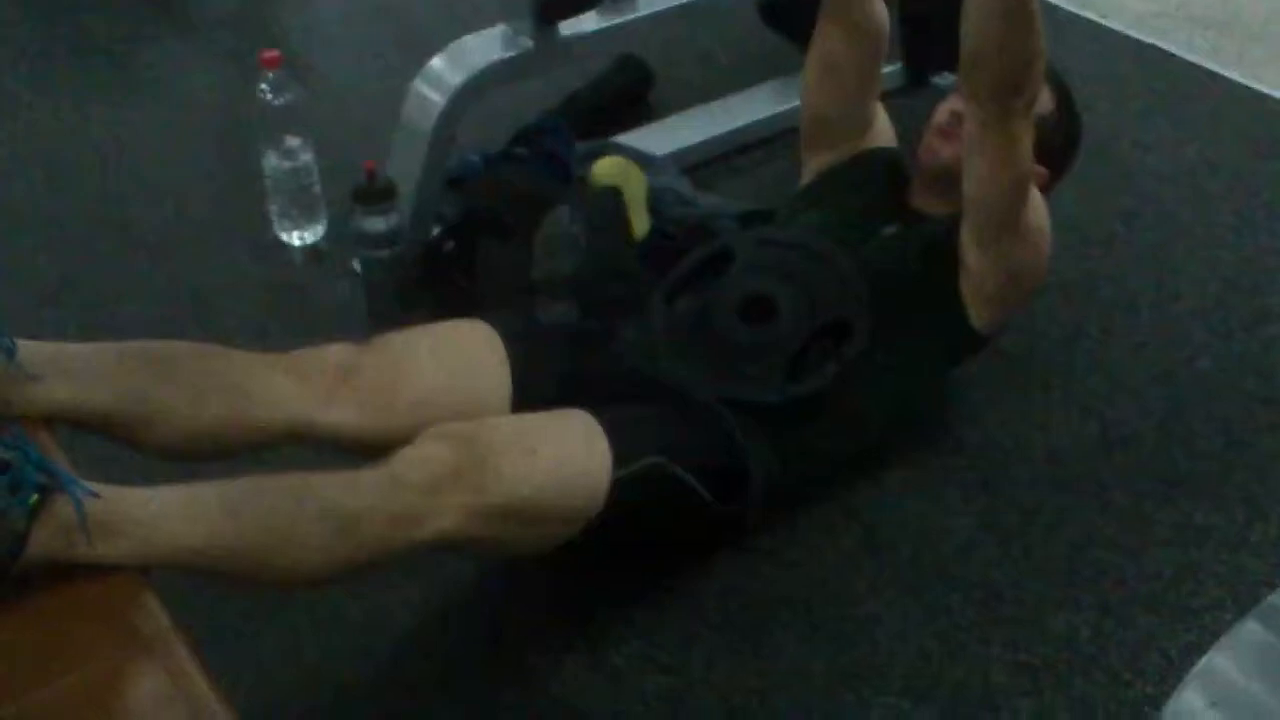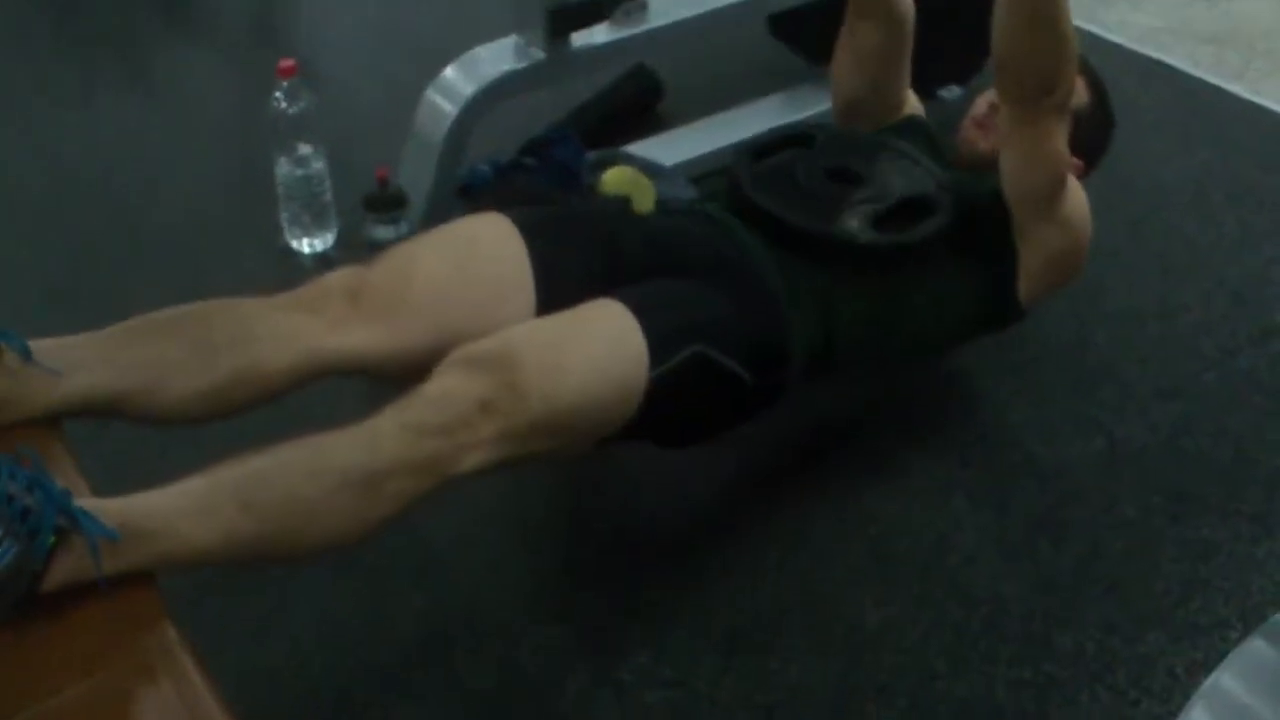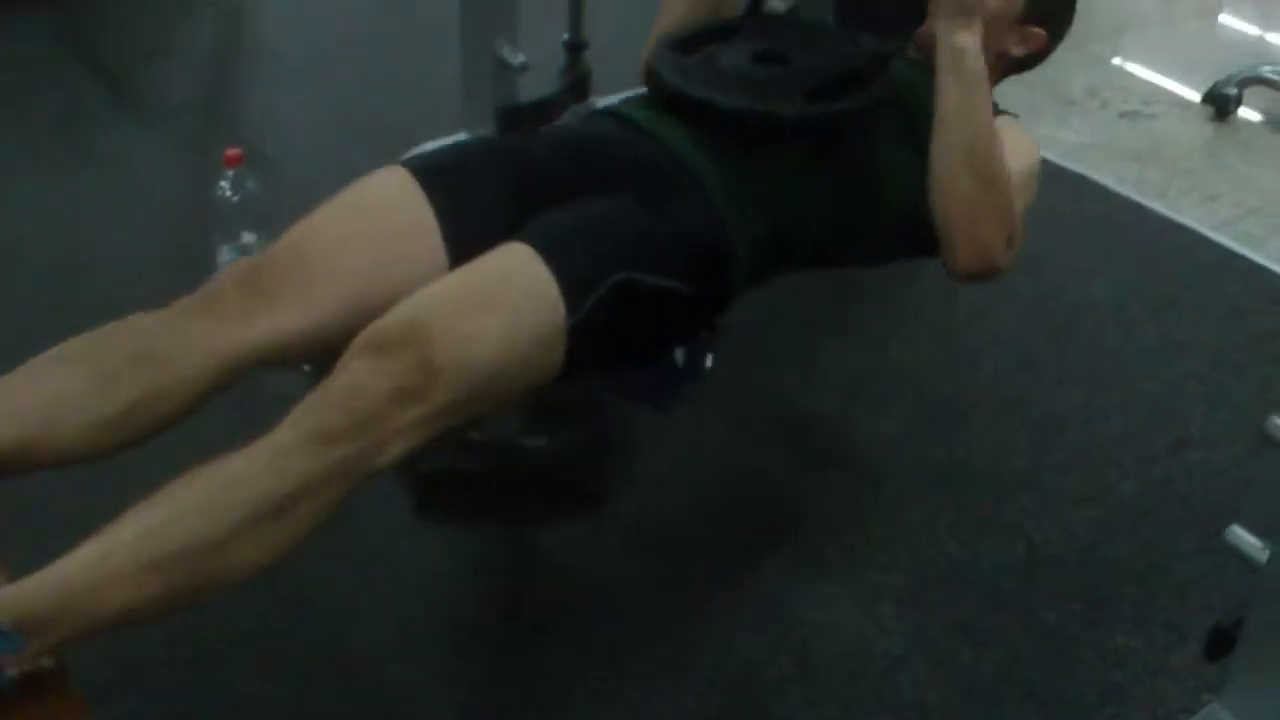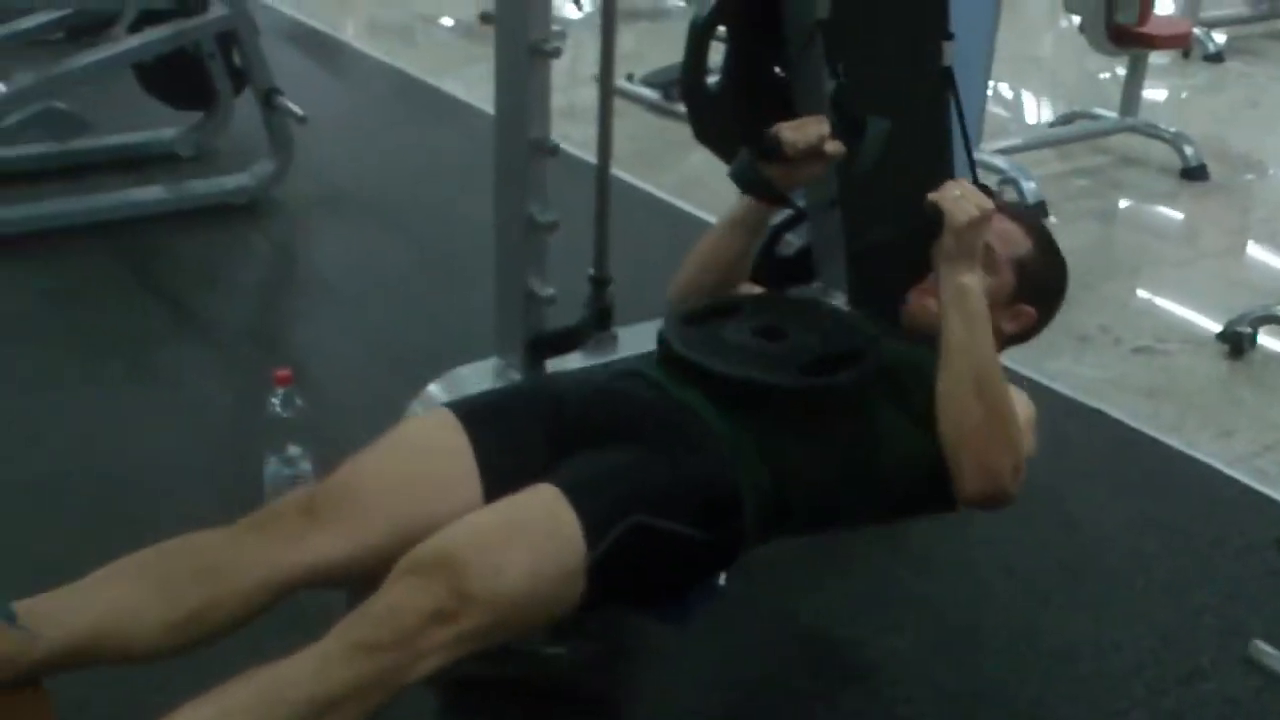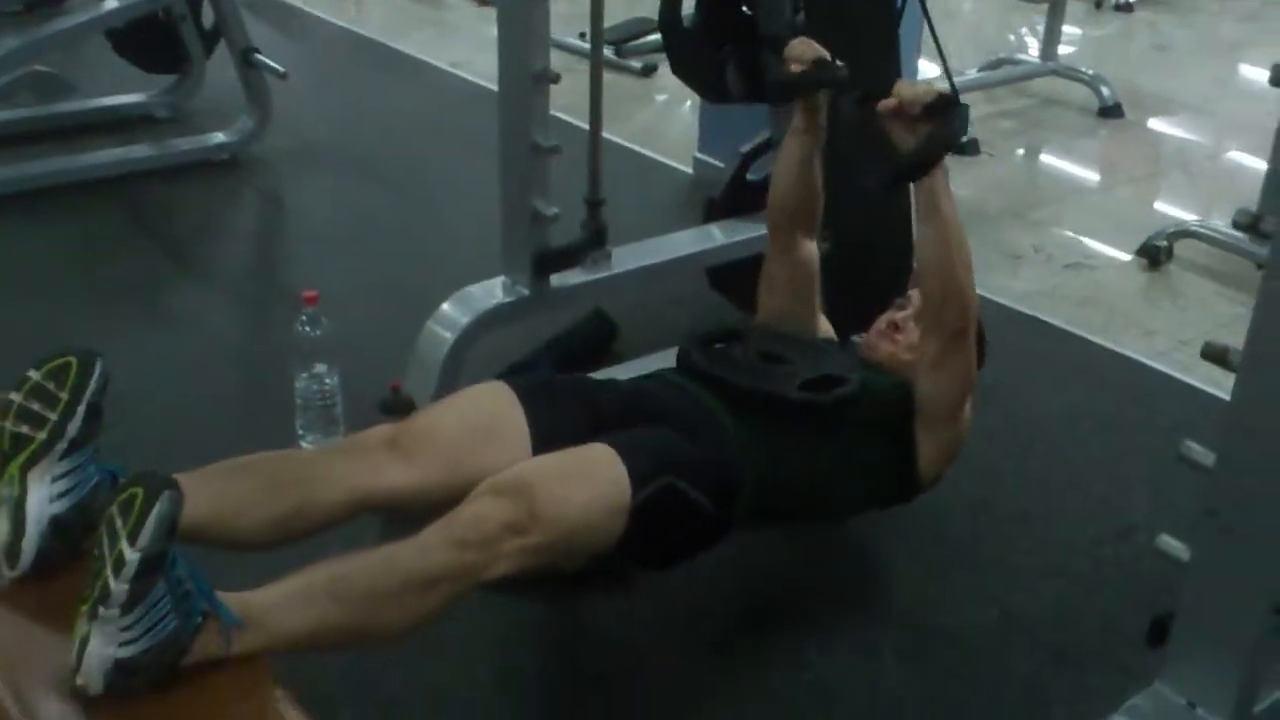
dt=0.7s
person 1, frame 1
left shoulder: (994, 255)
right shoulder: (862, 168)
left elbow: (1003, 97)
left hip: (722, 437)
right hip: (627, 348)
left knee: (446, 477)
right knee: (338, 383)
person 1, frame 2
left shoulder: (1041, 228)
right shoulder: (902, 136)
left elbow: (1033, 92)
left hip: (751, 316)
right hip: (662, 234)
left knee: (469, 402)
right knee: (342, 306)
person 1, frame 3
left shoulder: (1002, 149)
left elbow: (976, 250)
left hip: (685, 219)
right hip: (582, 145)
left knee: (378, 391)
right knee: (239, 304)
person 1, frame 4
left shoulder: (997, 407)
right shoulder: (857, 329)
left elbow: (983, 480)
right elbow: (693, 295)
left wrist: (964, 276)
right wrist: (772, 189)
left hip: (702, 481)
right hip: (611, 398)
left knee: (428, 603)
right knee: (305, 524)
person 1, frame 5
left shoulder: (921, 428)
right shoulder: (813, 347)
left elbow: (957, 330)
right elbow: (790, 232)
left wrist: (928, 170)
right wrist: (809, 117)
left hip: (707, 460)
right hip: (626, 400)
left knee: (497, 523)
right knee: (391, 453)
left ankle: (197, 634)
right ankle: (88, 501)
